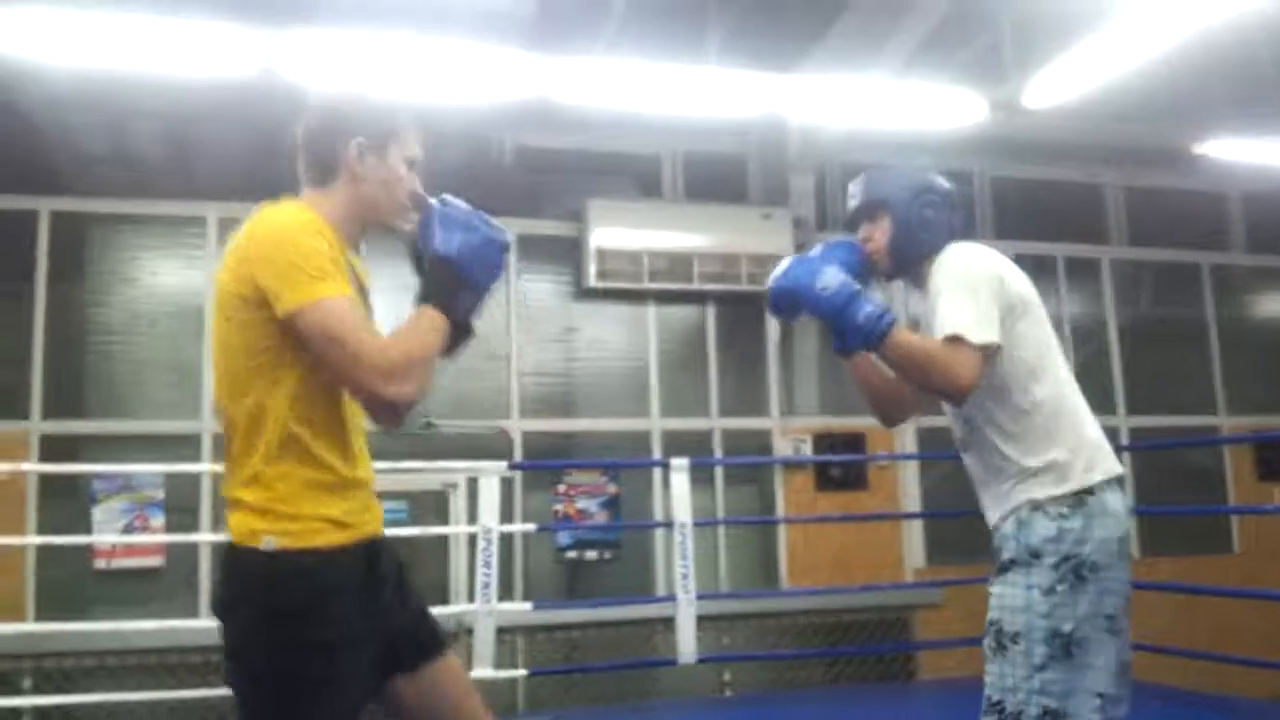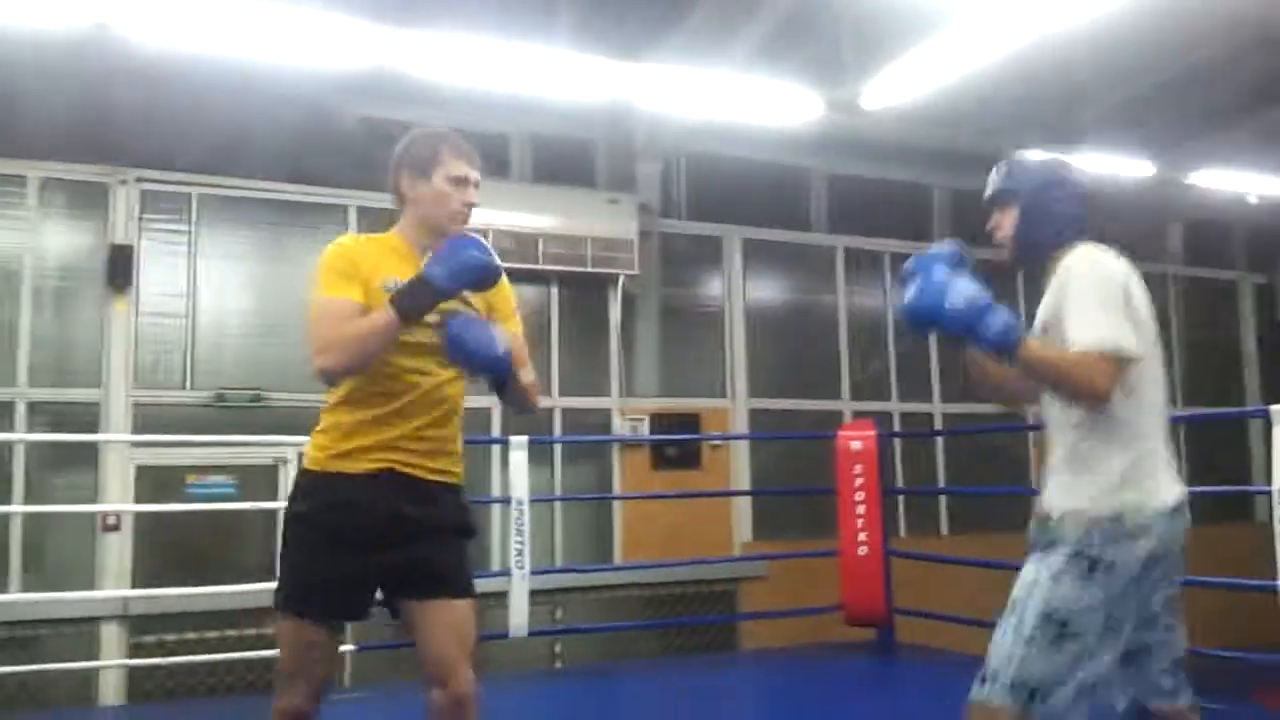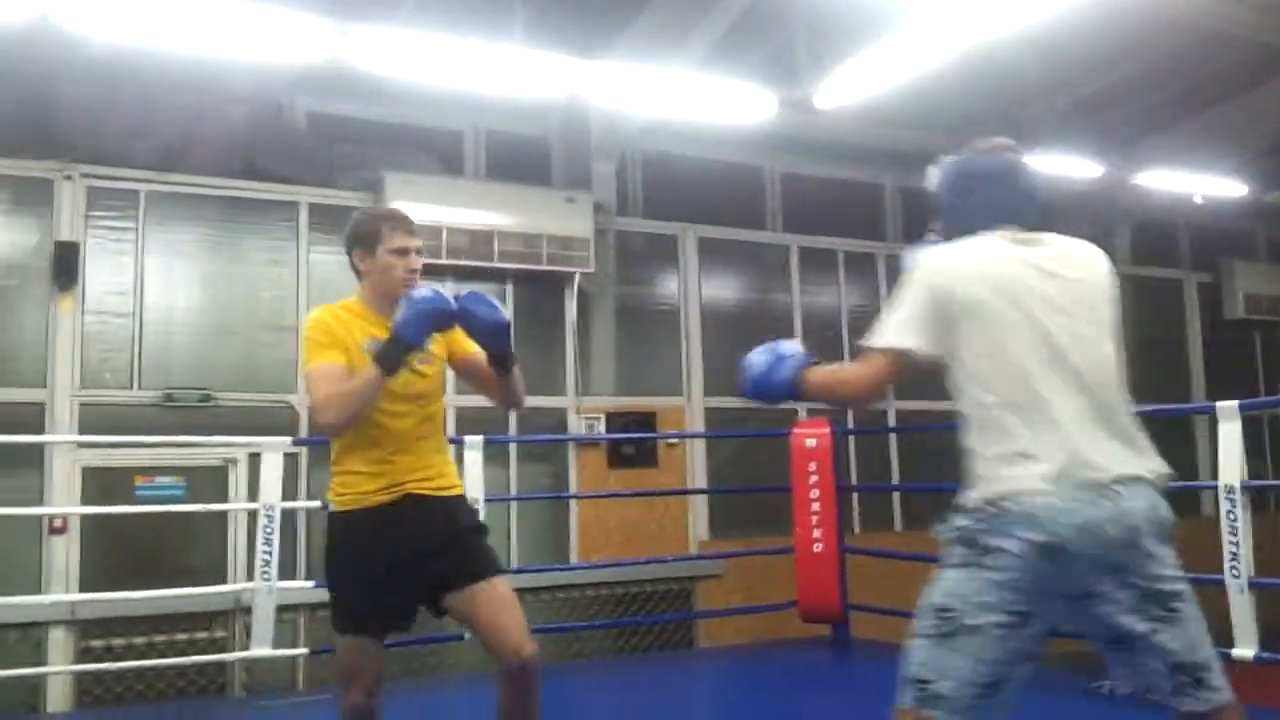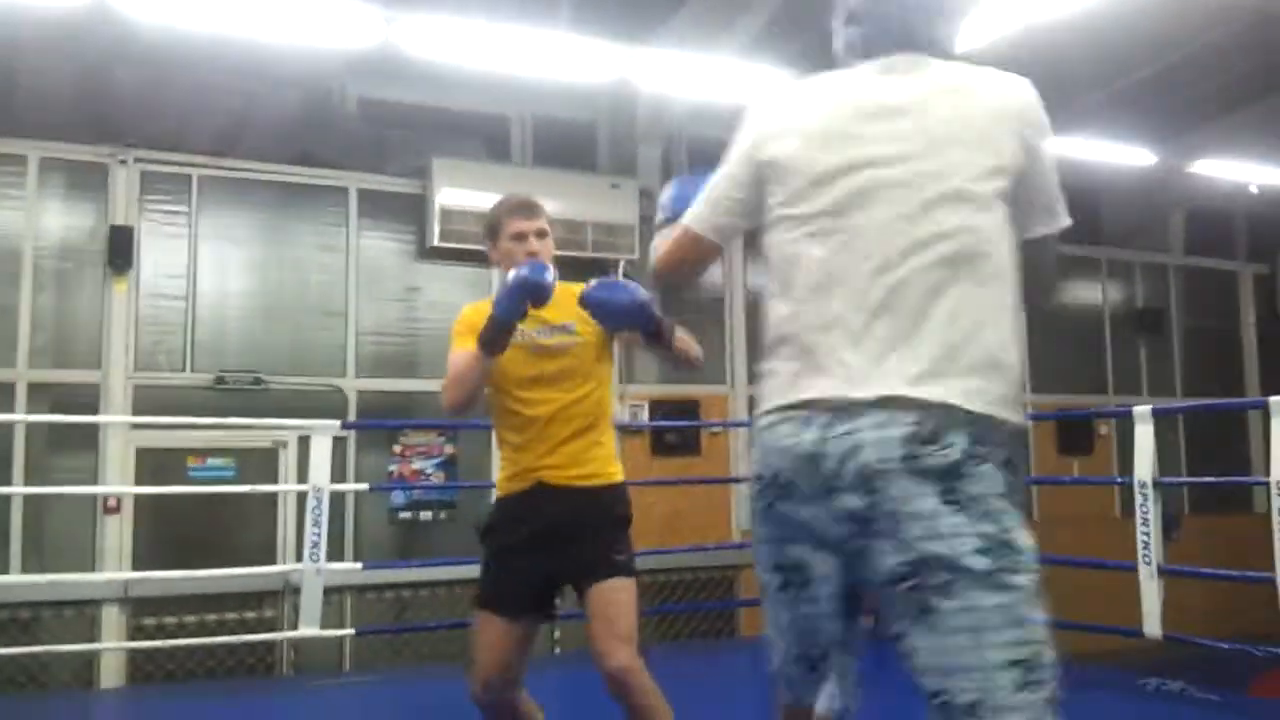
dt=0.7s
person 1, frame 1
left shoulder: (964, 264)
right shoulder: (947, 291)
left elbow: (957, 379)
right elbow: (893, 407)
left wrist: (853, 310)
right wrist: (846, 330)
left hip: (1058, 514)
right hip: (1066, 514)
person 1, frame 2
left shoulder: (1088, 270)
right shoulder: (1075, 282)
left elbow: (1093, 382)
right elbow: (1018, 389)
left wrist: (988, 323)
right wrist: (965, 322)
left hip: (1103, 528)
right hip: (1143, 524)
person 1, frame 3
left shoulder: (943, 265)
right shoulder: (1092, 262)
left elbow: (866, 378)
left wrist: (789, 375)
left hip: (1016, 516)
right hip: (1124, 503)
person 1, frame 4
left shoulder: (781, 112)
right shoulder: (1008, 100)
left elbow: (675, 263)
right elbow: (1038, 256)
left wrist: (693, 210)
left hip: (797, 441)
right hip: (937, 442)
person 2, frame 1
left shoulder: (334, 260)
right shoulder: (286, 238)
right elbow: (389, 385)
left wrist: (448, 316)
right wrist: (447, 285)
left hip: (354, 555)
right hip: (290, 566)
person 2, frame 2
left shoulder: (485, 277)
right shoulder: (352, 256)
left elbow: (528, 396)
right elbow: (330, 361)
left wrist: (503, 370)
right wrist: (420, 292)
left hip: (430, 493)
right hip: (340, 483)
person 2, frame 3
left shoulder: (439, 321)
right shoulder: (329, 324)
left elbow: (511, 399)
right elbow: (329, 416)
left wrist: (500, 349)
right wrist: (396, 348)
left hip: (441, 508)
right hip: (365, 517)
left knee: (520, 656)
person 2, frame 4
left shoulder: (590, 301)
right shoulder: (476, 317)
left elbow: (691, 356)
right elbow: (454, 401)
left wrist: (650, 322)
right wrist: (500, 325)
left hip: (593, 497)
right hip: (521, 501)
left knee: (619, 664)
